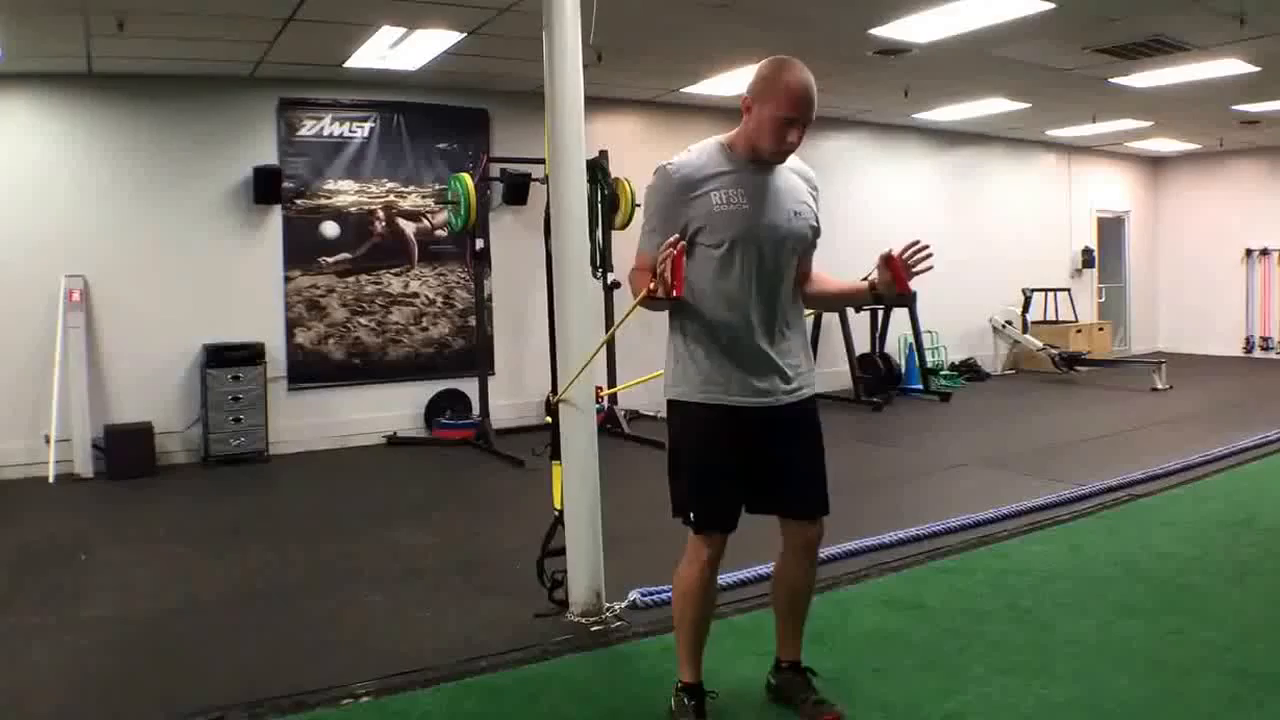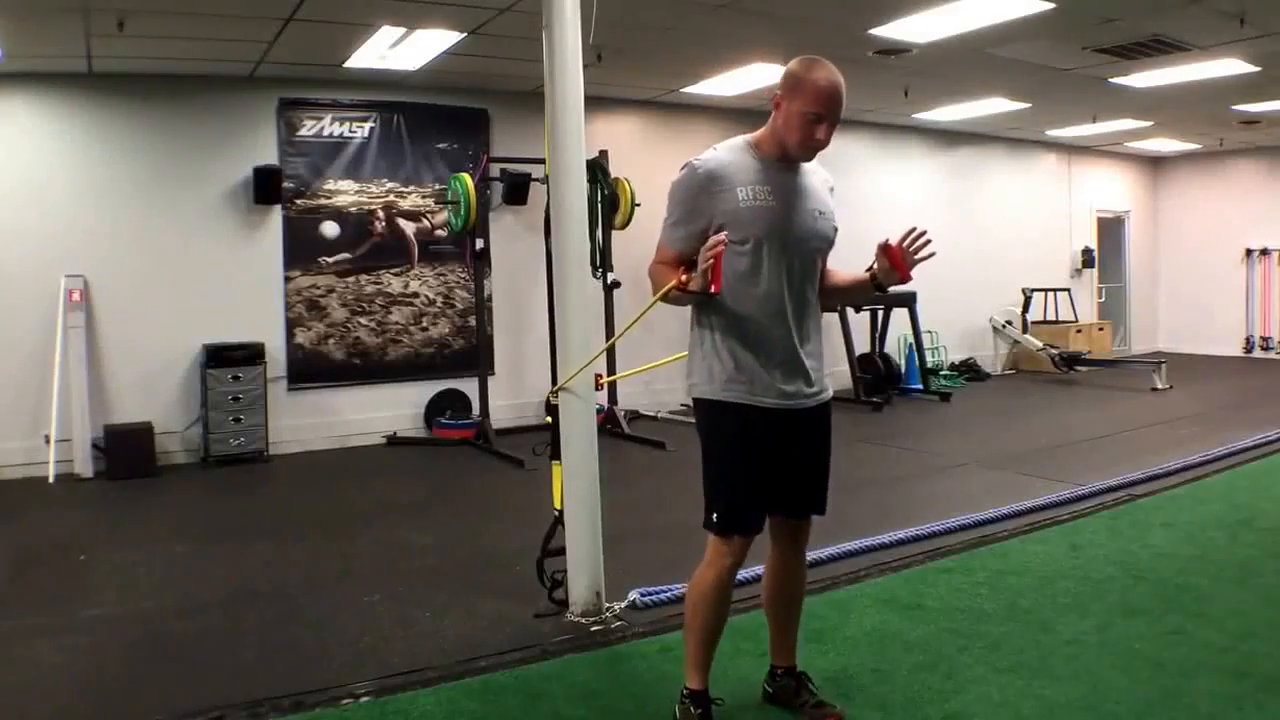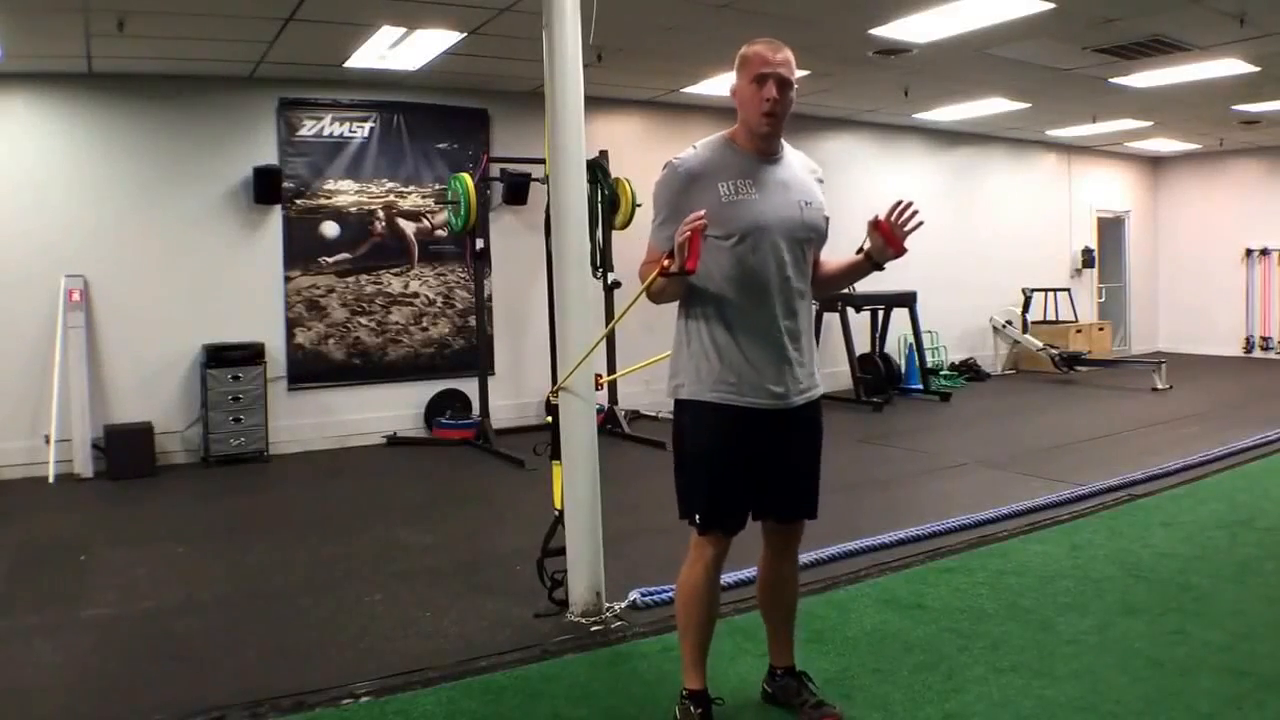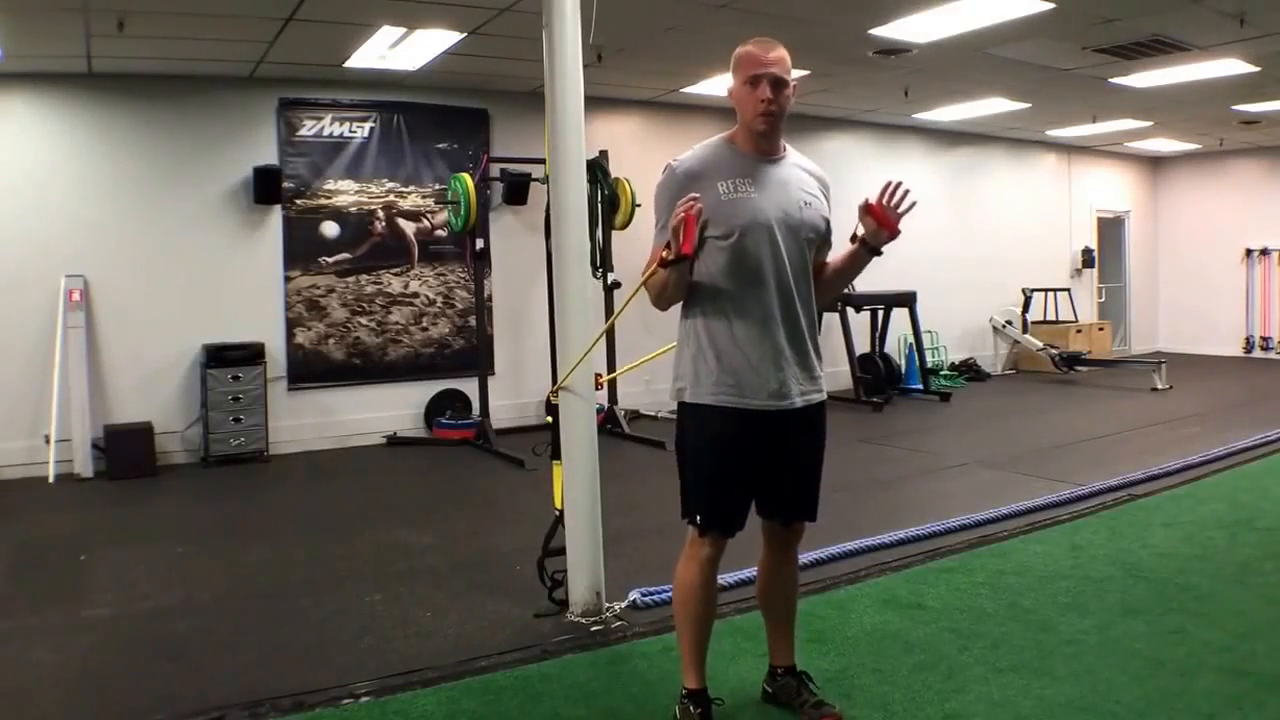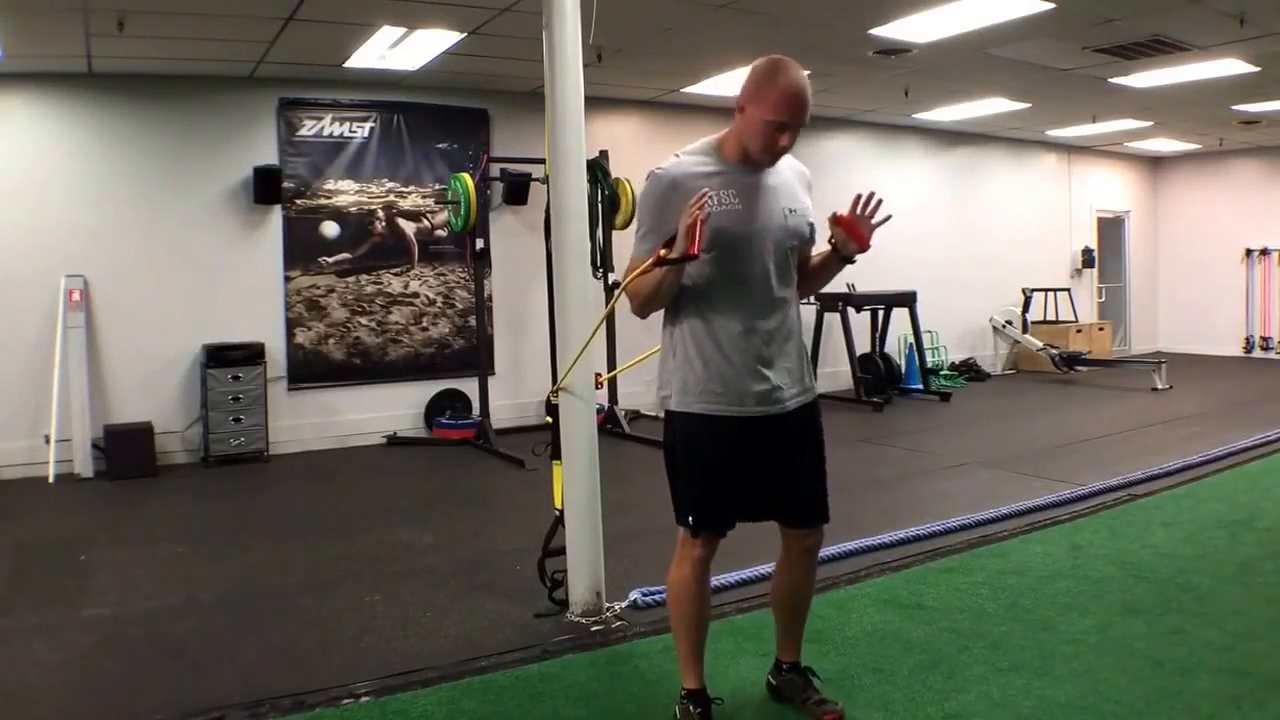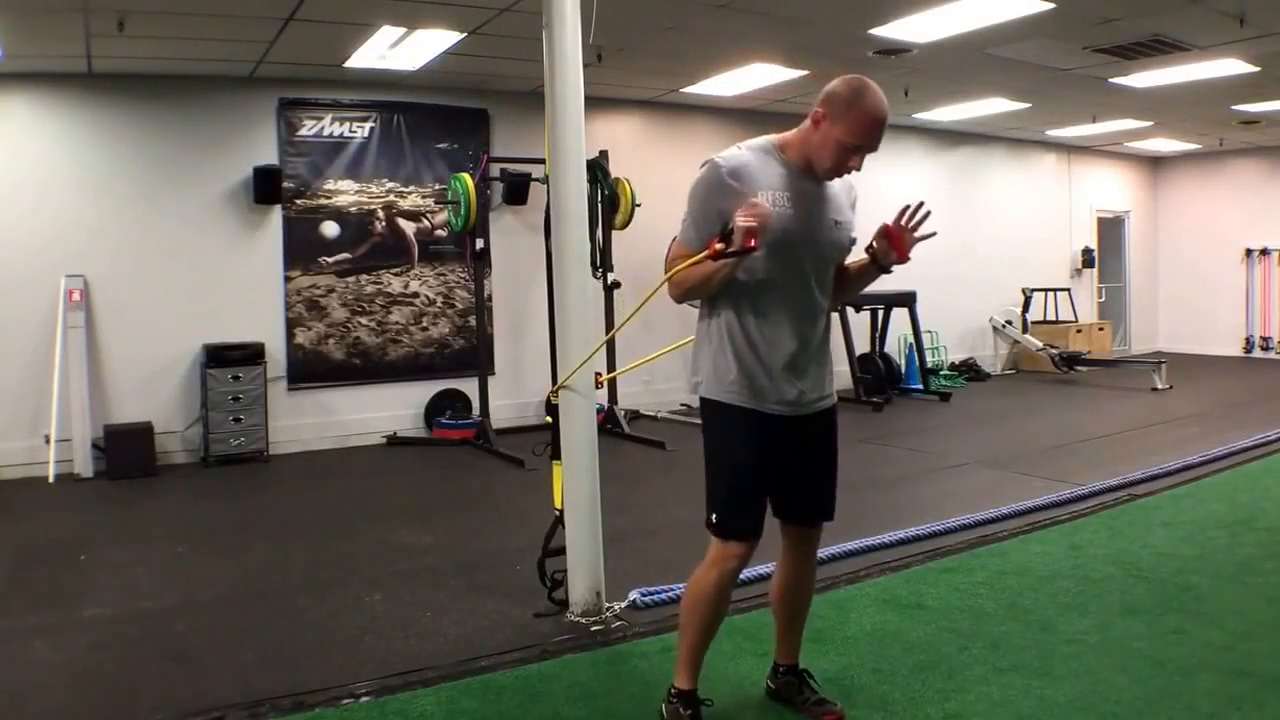
dt=0.7s
person 1, frame 1
left shoulder: (803, 183)
right shoulder: (684, 176)
right elbow: (642, 281)
left wrist: (871, 289)
right wrist: (662, 288)
left hip: (790, 391)
right hip: (709, 395)
left knee: (804, 531)
right knee: (707, 543)
person 1, frame 2
left shoulder: (820, 185)
right shoulder: (709, 174)
right elbow: (662, 273)
left wrist: (876, 279)
right wrist: (694, 284)
left hip: (805, 392)
right hip: (733, 393)
left knee: (793, 537)
right knee: (729, 544)
person 1, frame 3
left shoulder: (807, 175)
right shoulder: (690, 171)
right elbow: (653, 285)
left wrist: (870, 257)
right wrist: (678, 266)
left hip: (796, 391)
right hip: (716, 394)
left knee: (785, 536)
right knee: (711, 540)
person 1, frame 4
left shoulder: (811, 178)
right shoulder: (690, 172)
right elbow: (659, 295)
left wrist: (867, 244)
right wrist: (676, 255)
left hip: (799, 392)
right hip: (718, 395)
left knee: (786, 536)
right knee: (708, 539)
person 1, frame 5
left shoulder: (797, 179)
right shoulder: (676, 180)
right elbow: (639, 298)
left wrist: (842, 252)
right wrist: (679, 255)
left hip: (790, 395)
right hip: (706, 401)
left knee: (805, 537)
right knee: (698, 545)
person 1, frame 6
left shoulder: (841, 193)
right shoulder: (729, 173)
right elbow: (679, 284)
left wrist: (880, 259)
right wrist: (733, 251)
left hip: (812, 395)
right hip: (738, 394)
left knee: (804, 537)
right knee: (732, 548)
